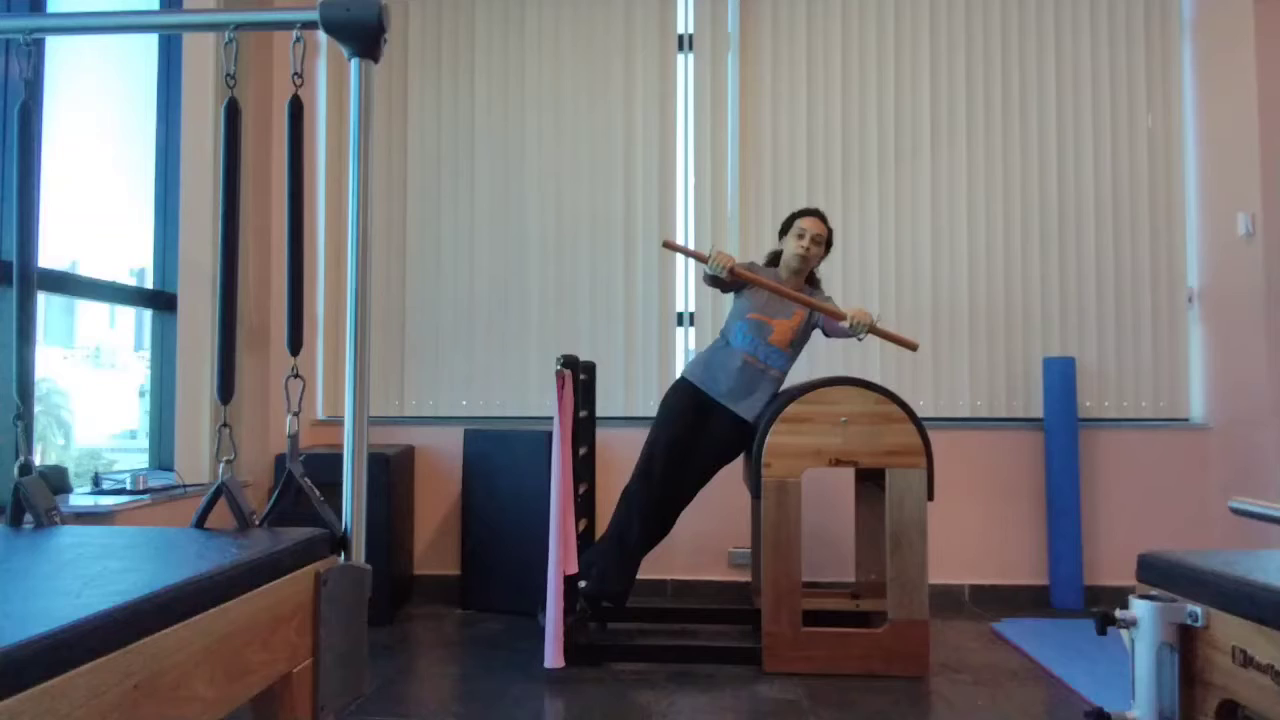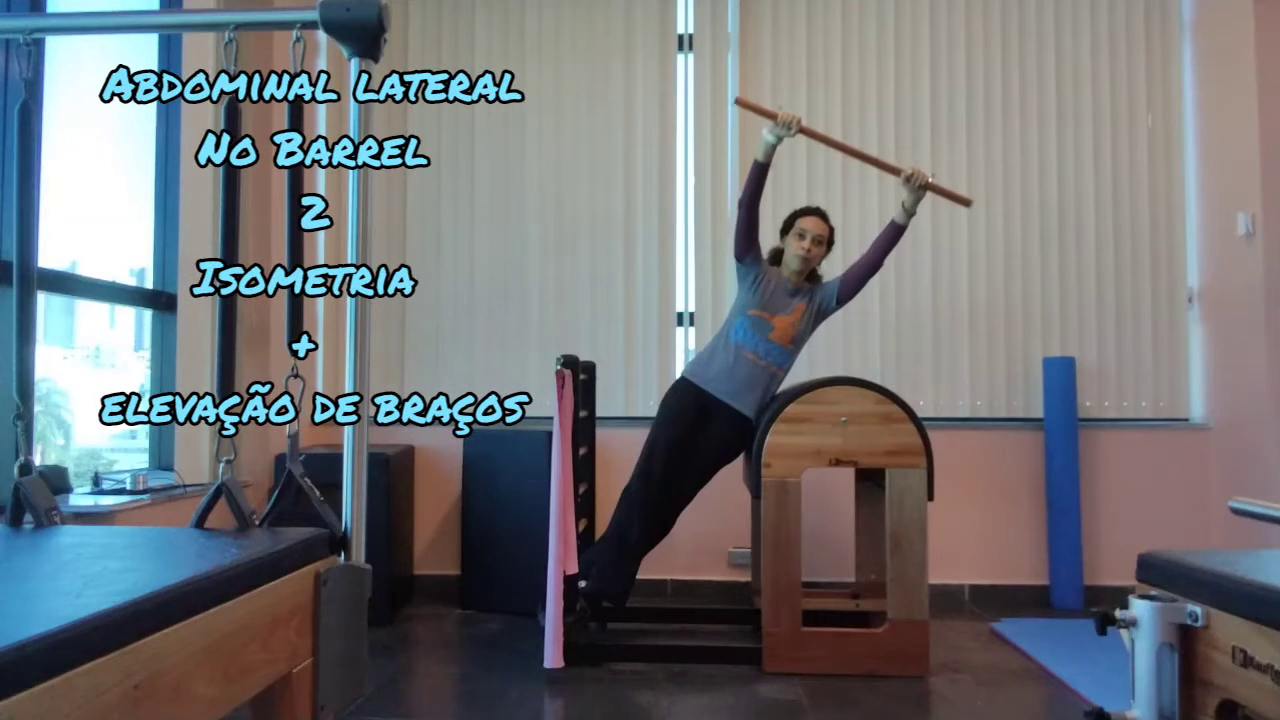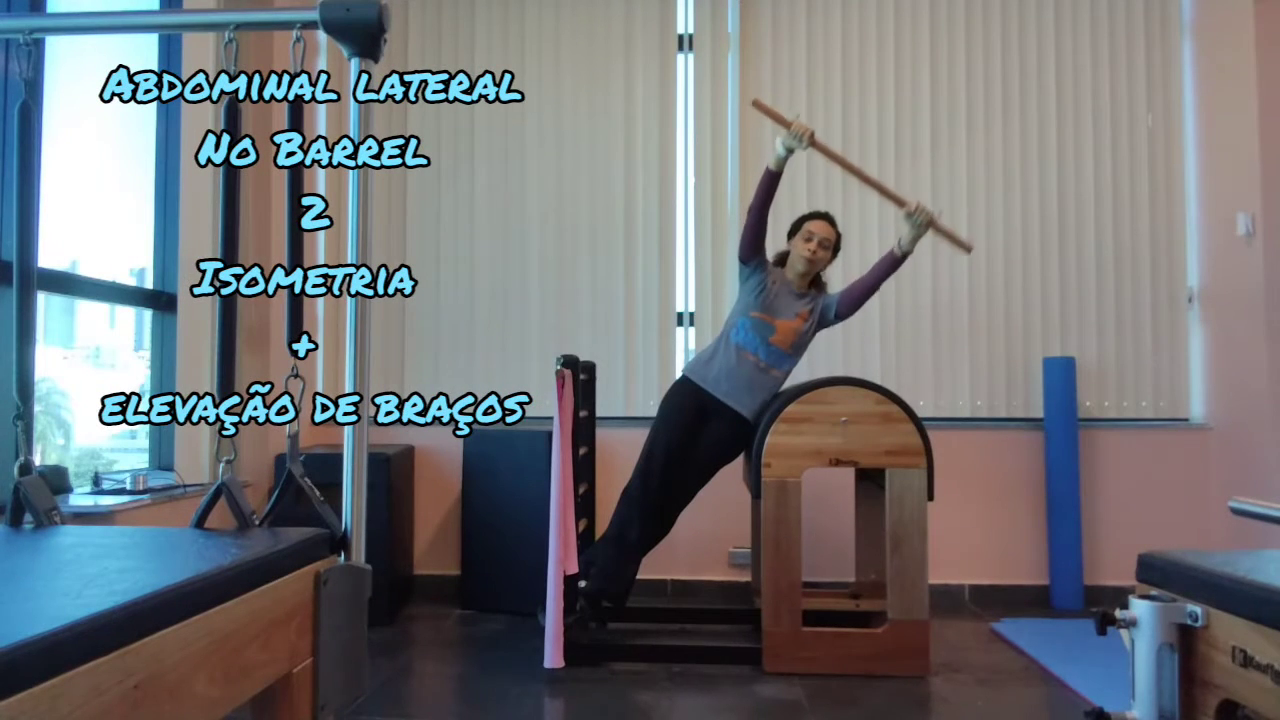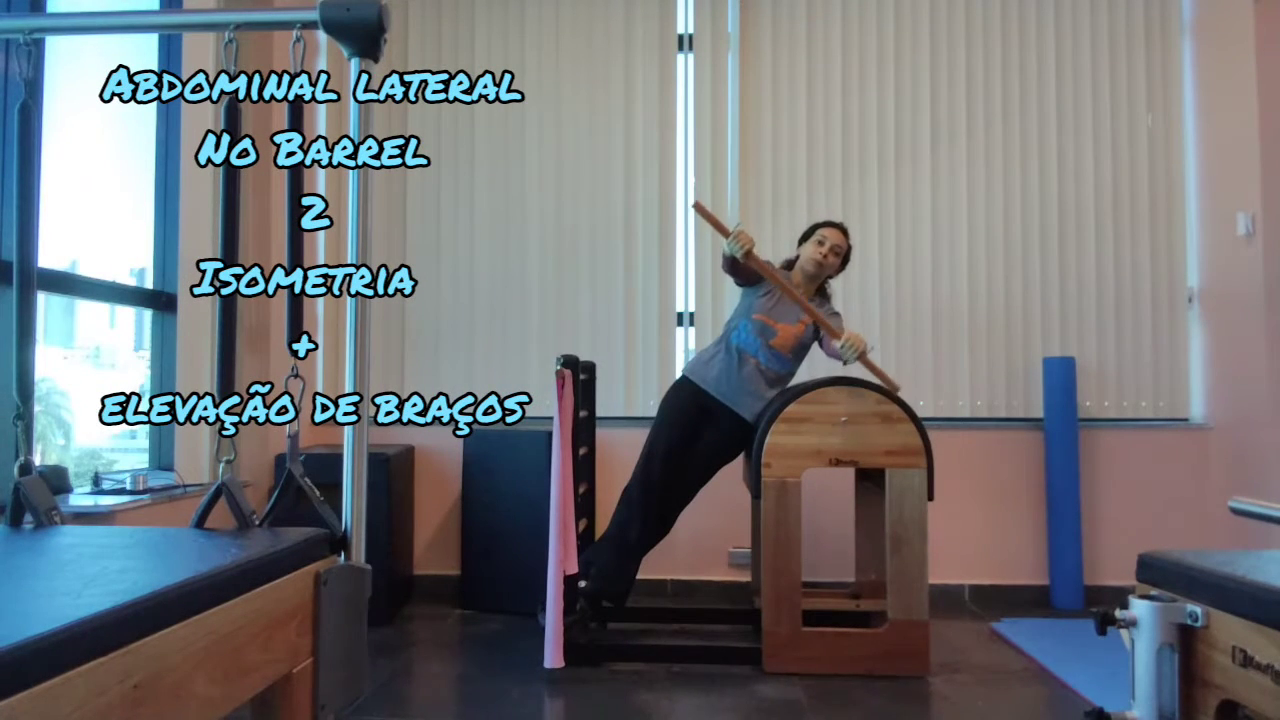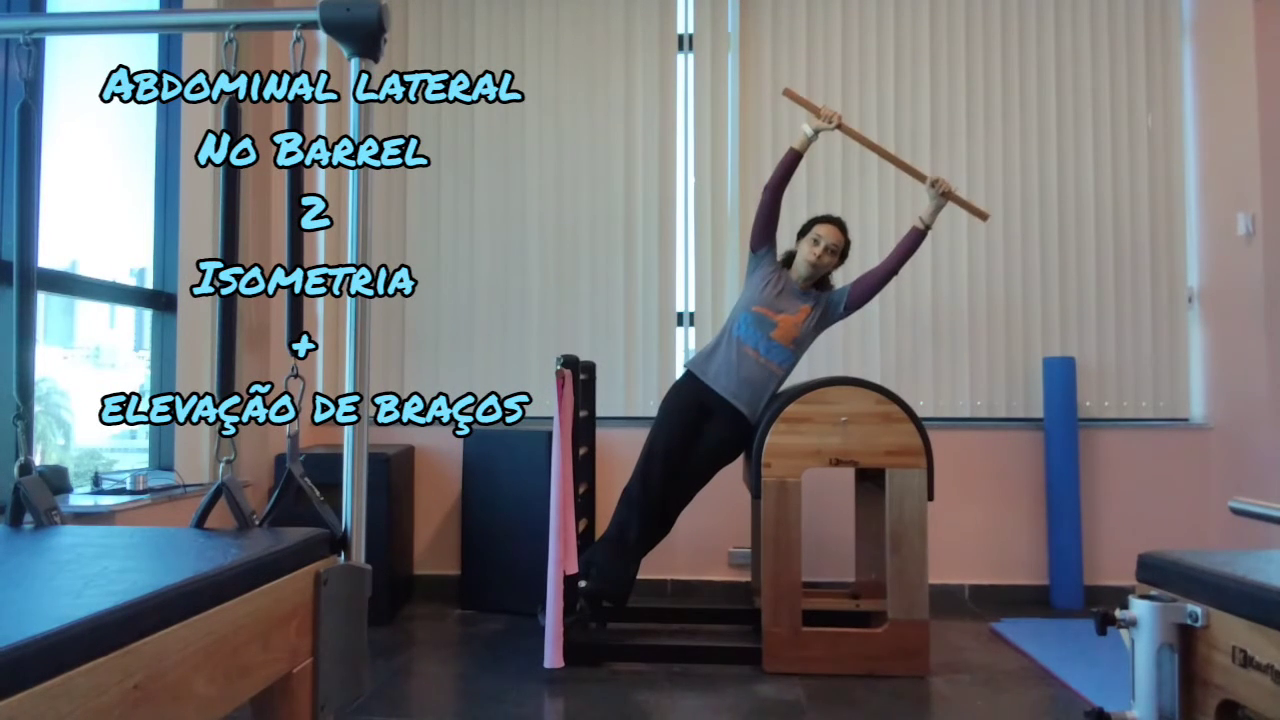
dt=1s
person 1, frame 1
left shoulder: (816, 301)
right shoulder: (753, 275)
left elbow: (835, 326)
right elbow: (715, 278)
left wrist: (856, 325)
right wrist: (715, 267)
left hip: (741, 414)
right hip: (697, 387)
left knee: (672, 499)
right knee: (648, 483)
left ankle: (604, 590)
right ankle: (593, 580)
person 1, frame 2
left shoulder: (821, 299)
right shoulder: (755, 272)
left elbow: (872, 262)
right elbow: (747, 206)
left wrist: (907, 208)
right wrist: (770, 144)
left hip: (740, 414)
right hip: (697, 387)
left knee: (672, 498)
right knee: (648, 483)
left ankle: (601, 588)
right ankle: (591, 579)
person 1, frame 3
left shoulder: (820, 306)
right shoulder: (759, 272)
left elbow: (863, 289)
right elbow: (755, 217)
left wrist: (904, 248)
right wrist: (782, 156)
left hip: (740, 415)
right hip: (697, 386)
left knee: (669, 500)
right knee: (648, 484)
left ankle: (599, 589)
right ankle: (592, 578)
person 1, frame 4
left shoulder: (824, 314)
right shoulder: (764, 279)
left elbow: (833, 344)
right elbow: (733, 267)
left wrist: (850, 349)
right wrist: (732, 249)
left hip: (742, 417)
right hip: (698, 386)
left knee: (671, 499)
right knee: (647, 485)
left ankle: (599, 588)
right ankle: (590, 580)
person 1, frame 5
left shoulder: (827, 306)
right shoulder: (764, 268)
left elbow: (887, 269)
right elbow: (770, 195)
left wrist: (929, 214)
right wrist: (808, 135)
left hip: (739, 415)
right hip: (698, 385)
left knee: (670, 499)
right knee: (648, 483)
left ankle: (601, 586)
right ankle: (592, 577)
